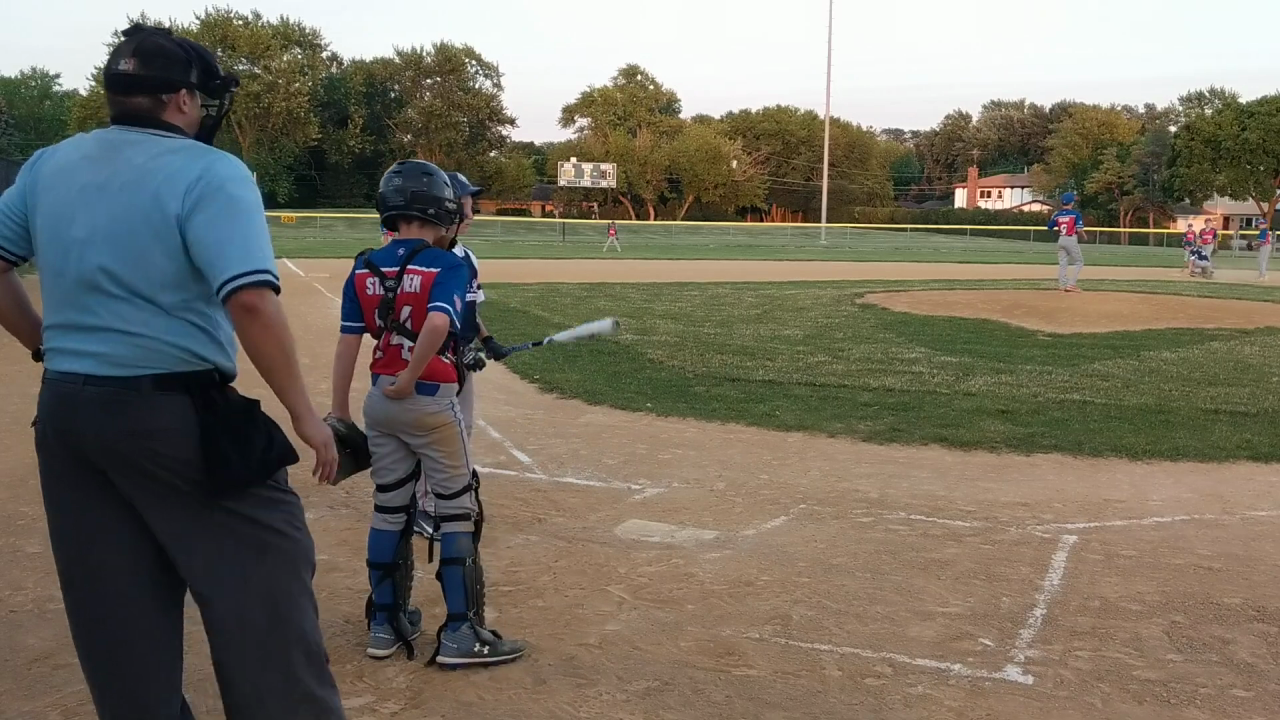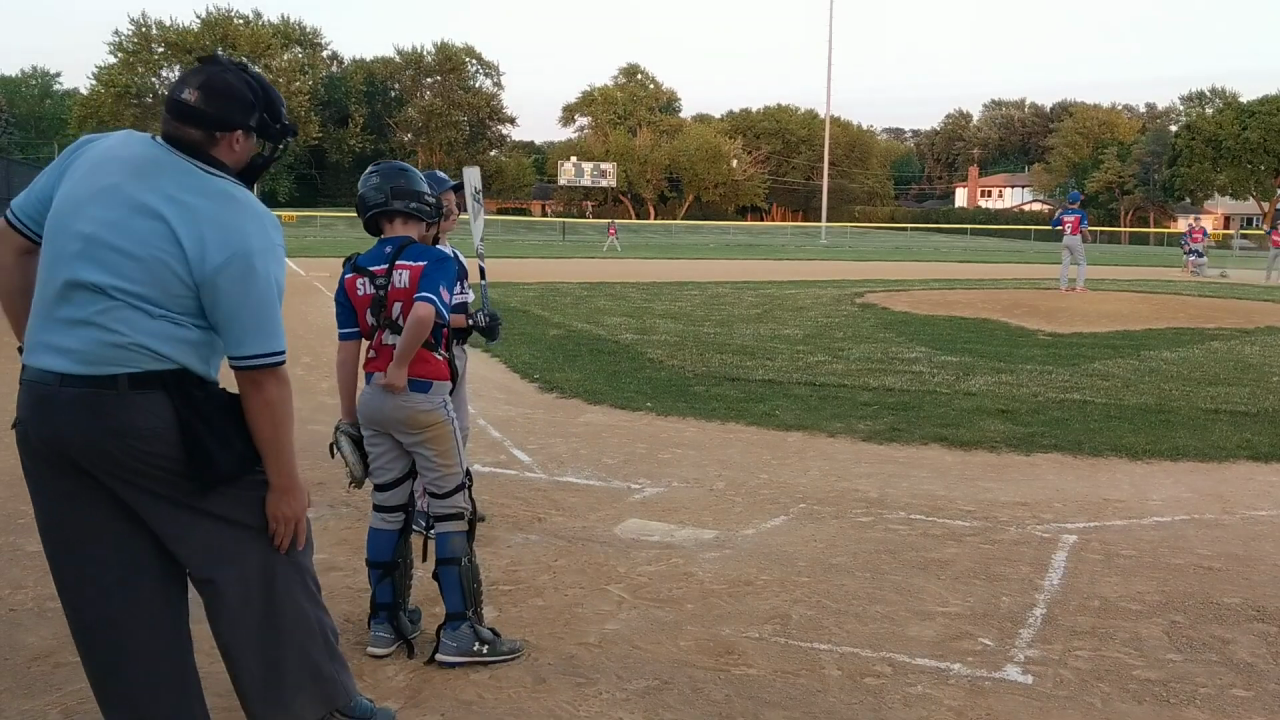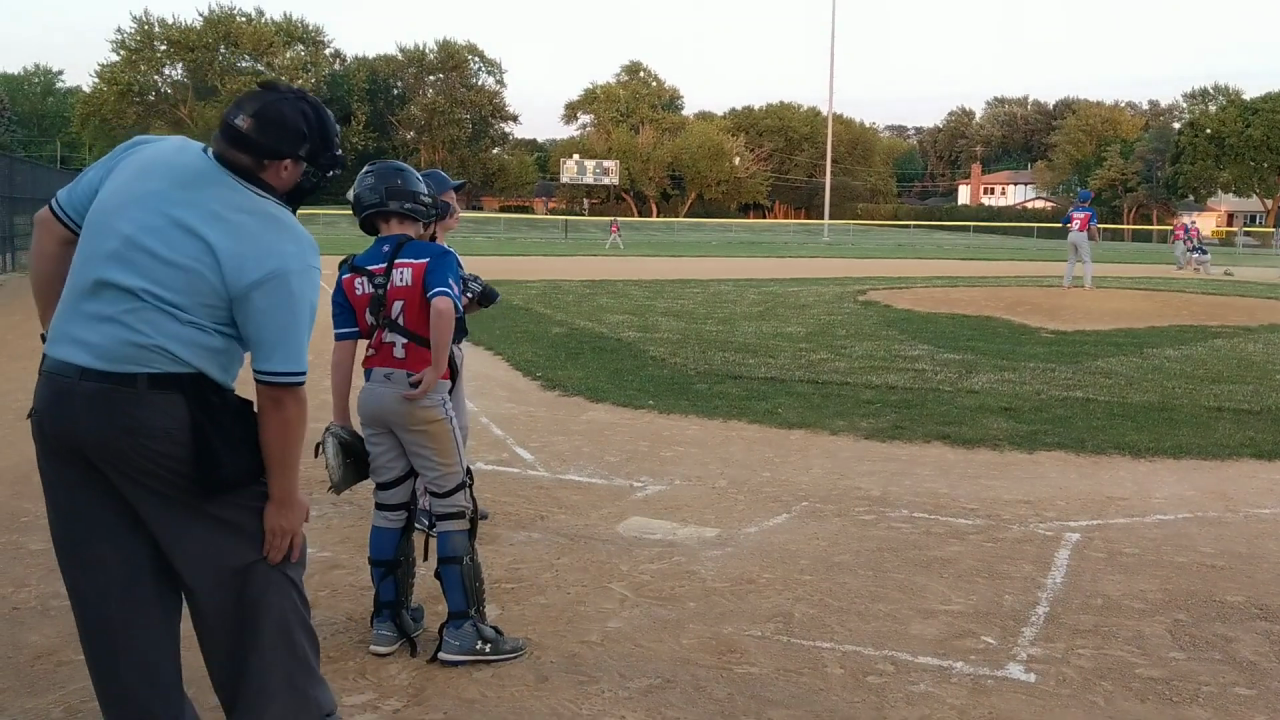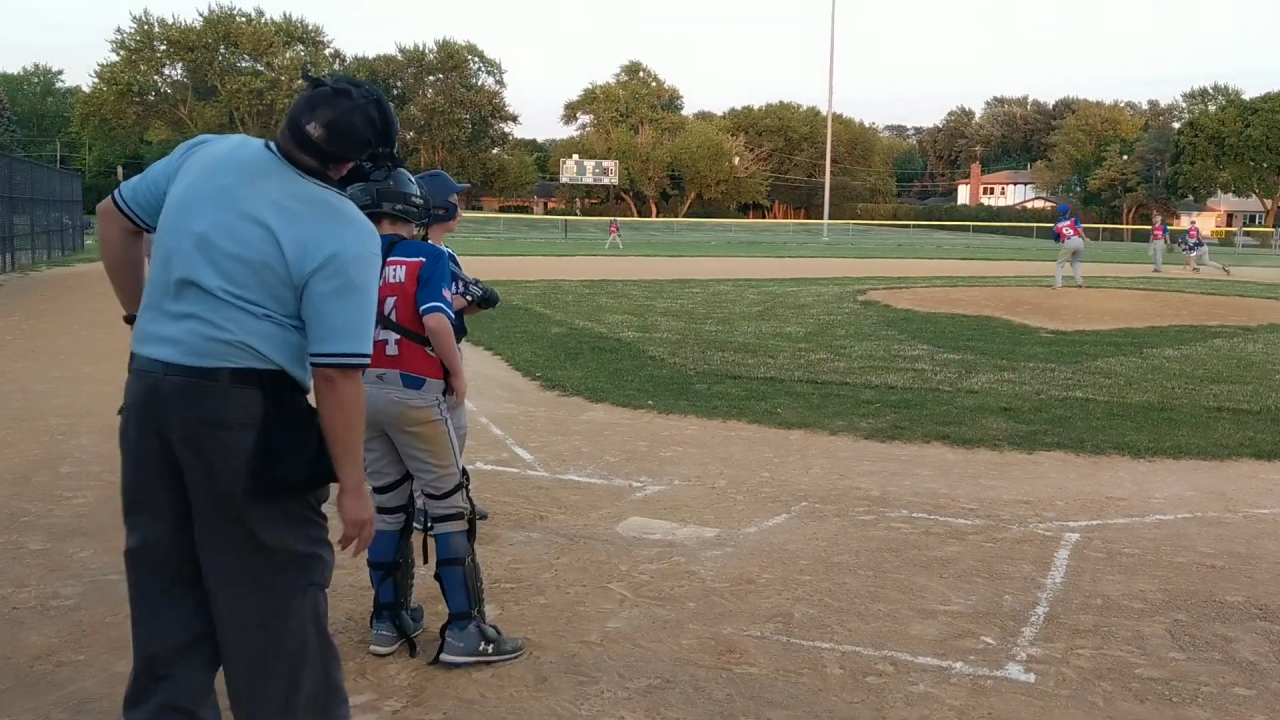
dt=0.5s
person 1, frame 1
right shoulder: (210, 174)
right elbow: (252, 302)
right wrist: (304, 413)
left hip: (65, 412)
right hip: (175, 413)
left knee: (114, 599)
right knee: (265, 559)
person 1, frame 2
left shoulder: (93, 152)
right shoulder: (241, 224)
right elbow: (260, 374)
right wrist: (285, 484)
right hip: (153, 415)
left knee: (113, 591)
right knee: (264, 540)
person 1, frame 3
left shoulder: (144, 154)
right shoulder: (282, 246)
left elbow: (51, 230)
right elbow: (280, 391)
left wrist: (60, 337)
right wrist: (285, 498)
left hip: (59, 403)
right hip: (165, 415)
left knee: (116, 590)
right knee: (261, 548)
person 1, frame 4
left shoulder: (205, 152)
right shoulder: (344, 232)
left elbow: (115, 217)
right elbow: (337, 372)
right wrist: (352, 484)
left hip: (148, 390)
right hip: (243, 406)
left knee: (167, 573)
right knee: (281, 575)
person 2, frame 1
left shoulder: (364, 269)
right shoulder: (448, 266)
left elbow: (348, 344)
right elbow: (437, 325)
left wrist: (338, 411)
right wrist: (410, 380)
left hip: (379, 400)
right hip: (430, 401)
left knee: (390, 509)
right knee: (458, 512)
left ankle: (385, 623)
right ankle: (461, 633)
person 2, frame 2
left shoulder: (354, 273)
right shoulder: (435, 260)
left elbow: (347, 350)
right elbow: (423, 314)
left wrist: (349, 416)
right wrist: (400, 368)
left hip: (373, 399)
right hip: (422, 400)
left knee: (388, 509)
right knee: (451, 512)
left ankle: (385, 622)
right ankle: (459, 632)
person 2, frame 3
left shoulder: (351, 273)
right shoulder: (435, 257)
left elbow: (343, 350)
right elbow: (442, 307)
left wrist: (340, 420)
right wrist: (437, 367)
left hip: (374, 395)
right hip: (422, 397)
left knee: (390, 507)
right knee: (452, 510)
left ankle: (388, 620)
right ankle: (463, 630)
person 2, frame 4
right shoulder: (428, 258)
right elbow: (435, 323)
right wrist: (459, 377)
left hip: (368, 396)
right hip: (416, 396)
left knee: (389, 509)
right knee: (450, 511)
left ankle: (389, 621)
right ankle: (464, 632)
person 3, frame 1
left shoulder: (466, 256)
left wrist: (485, 339)
right wrist: (464, 348)
left hip: (464, 353)
left knee: (462, 427)
right ankle: (425, 509)
person 3, frame 2
left shoulder: (455, 255)
left wrist: (482, 321)
right wrist: (471, 321)
left hip: (457, 350)
left knee: (459, 428)
right ankle: (422, 507)
person 3, frame 3
left shoulder: (450, 255)
left wrist: (477, 296)
right wrist: (465, 297)
left hip: (453, 351)
left knee: (458, 428)
right ankle: (426, 507)
person 3, frame 4
left shoulder: (449, 256)
left elbow: (459, 307)
left wrist: (479, 299)
right wrist: (466, 298)
left hip: (451, 352)
left knee: (456, 427)
right ankle: (425, 506)
